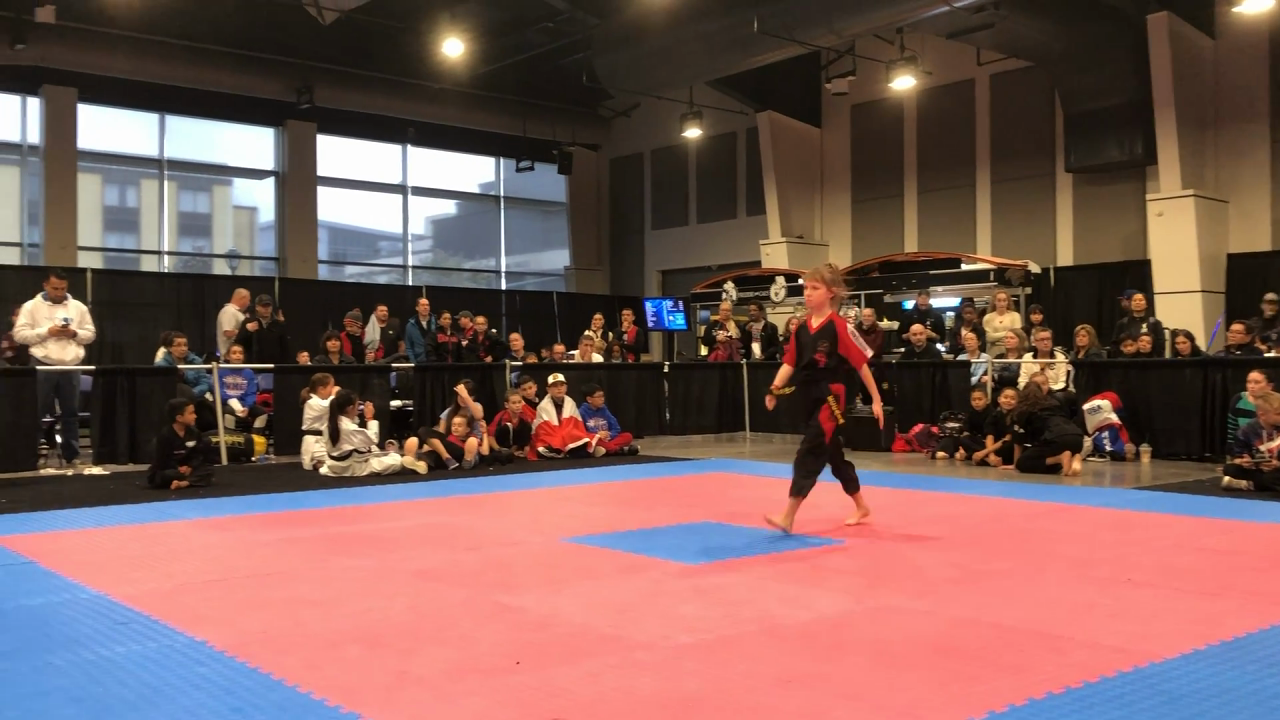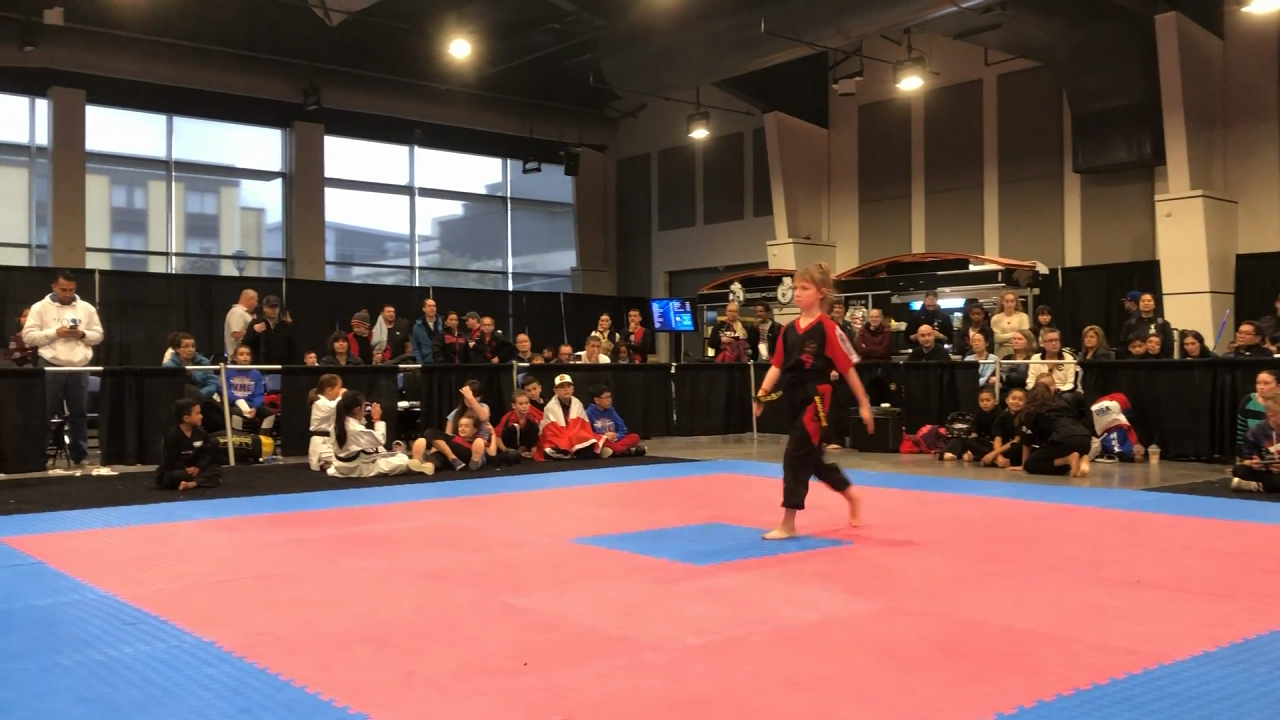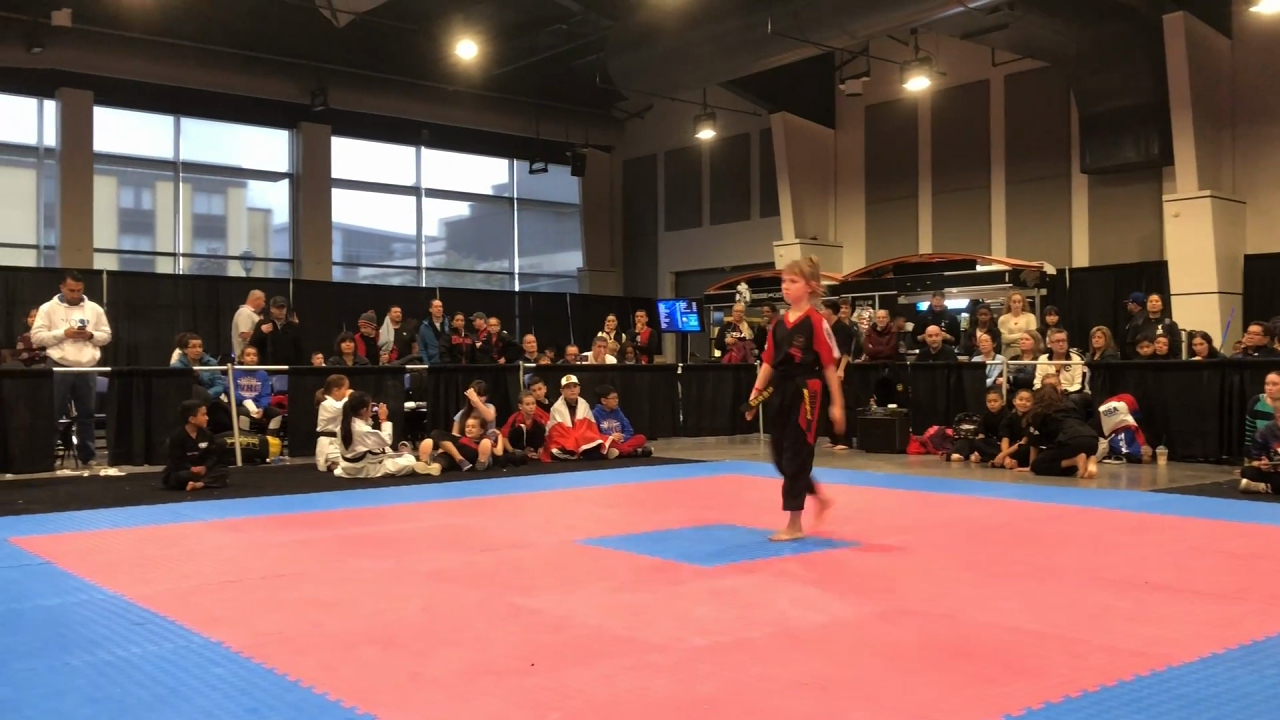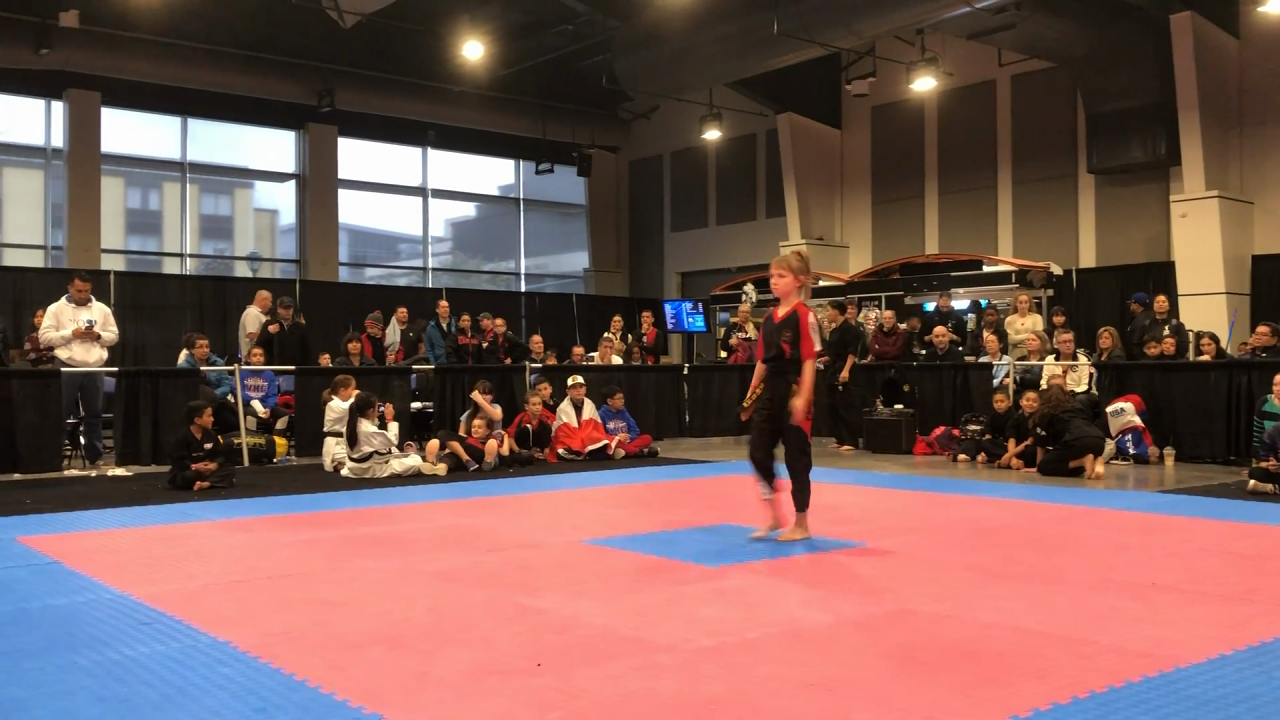
dt=0.1s
person 1, frame 1
left shoulder: (839, 326)
right shoulder: (801, 328)
left elbow: (861, 363)
right elbow: (789, 363)
left wrist: (875, 399)
right wrist: (774, 389)
left hip: (829, 396)
right hip: (808, 395)
left knee: (809, 452)
right knee: (832, 453)
left ankle: (788, 516)
right ankle: (861, 507)
person 1, frame 2
left shoulder: (828, 328)
right shoulder: (790, 329)
left elbow: (847, 367)
right elbow: (777, 365)
left wrist: (864, 403)
right wrist: (763, 393)
left hip: (814, 397)
right hip: (793, 396)
left knee: (796, 457)
right knee: (811, 458)
left ankle: (787, 523)
right ankle: (852, 498)
person 1, frame 3
left shoulder: (817, 321)
right shoulder: (778, 323)
left elbow: (830, 364)
right elbow: (768, 362)
left wrist: (837, 402)
right wrist: (755, 394)
left hip: (804, 392)
right hip: (779, 392)
left knee: (795, 456)
right knee: (782, 457)
left ankle: (795, 525)
right ankle: (820, 497)
person 1, frame 4
left shoulder: (804, 315)
right shoulder: (769, 319)
left elbow: (810, 359)
left wrist: (803, 396)
right wrist: (751, 393)
left hip: (795, 389)
right hip: (771, 389)
left knee: (797, 456)
right knee: (758, 451)
left ankle: (801, 524)
right ankle: (774, 514)
person 2, frame 1
left shoulder: (78, 307)
right shoulder: (31, 306)
left elbow: (90, 334)
right elbow: (20, 335)
left wrist: (75, 333)
right wrist: (46, 332)
left hip: (70, 367)
right hip: (42, 366)
left knee: (70, 413)
right knee: (37, 413)
left ankle: (72, 455)
person 2, frame 2
left shoulder: (86, 308)
right shoulder: (40, 308)
left elbow: (98, 335)
right elbow: (28, 336)
left wrist: (83, 334)
right wrist: (55, 333)
left hip: (78, 368)
right hip: (51, 367)
left knee: (78, 414)
right knee: (46, 414)
left ankle: (80, 456)
person 2, frame 3
left shoulder: (94, 309)
right shoulder: (48, 308)
left elbow: (106, 336)
right elbow: (37, 337)
left wrist: (91, 335)
right wrist: (63, 334)
left hip: (87, 369)
right hip: (59, 367)
left knee: (86, 414)
right knee: (54, 414)
left ankle: (87, 456)
person 2, frame 4
left shoulder: (102, 309)
right shoulder: (56, 309)
left elbow: (114, 336)
right elbow: (45, 337)
left wrist: (98, 335)
right wrist: (70, 334)
left hip: (94, 369)
right hip: (66, 367)
left knee: (94, 414)
right knee: (62, 414)
left ankle: (95, 456)
